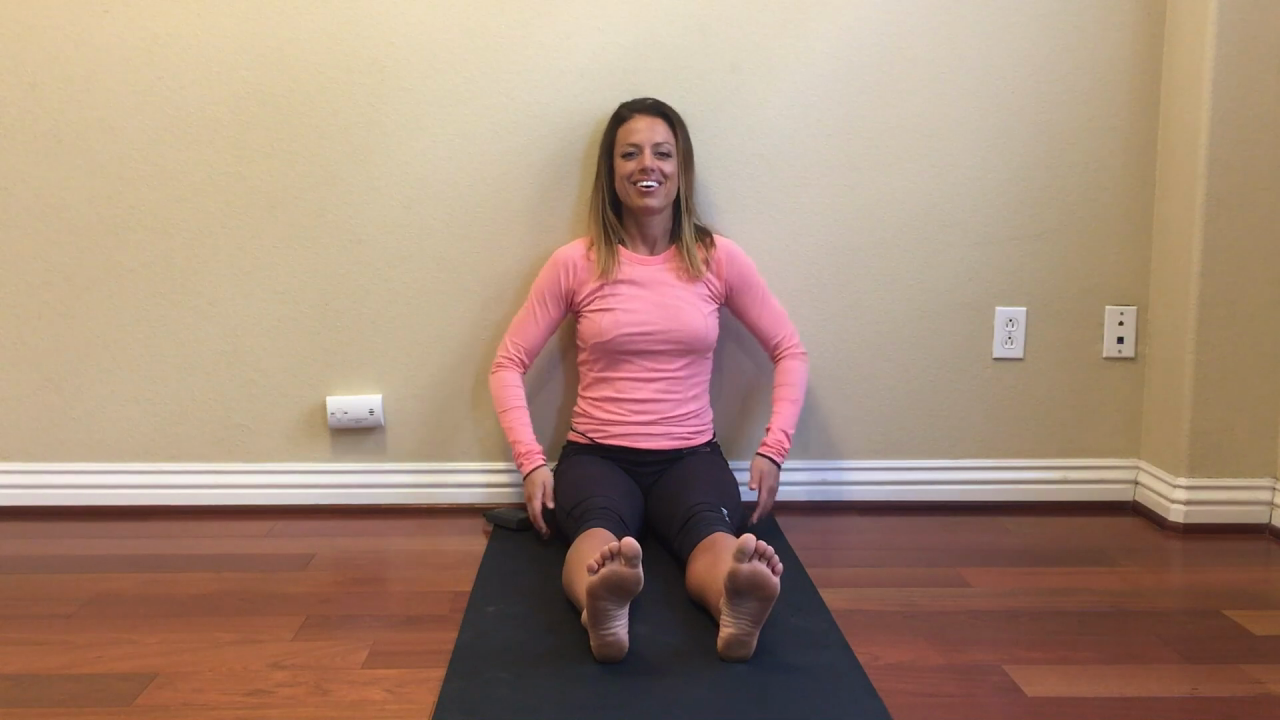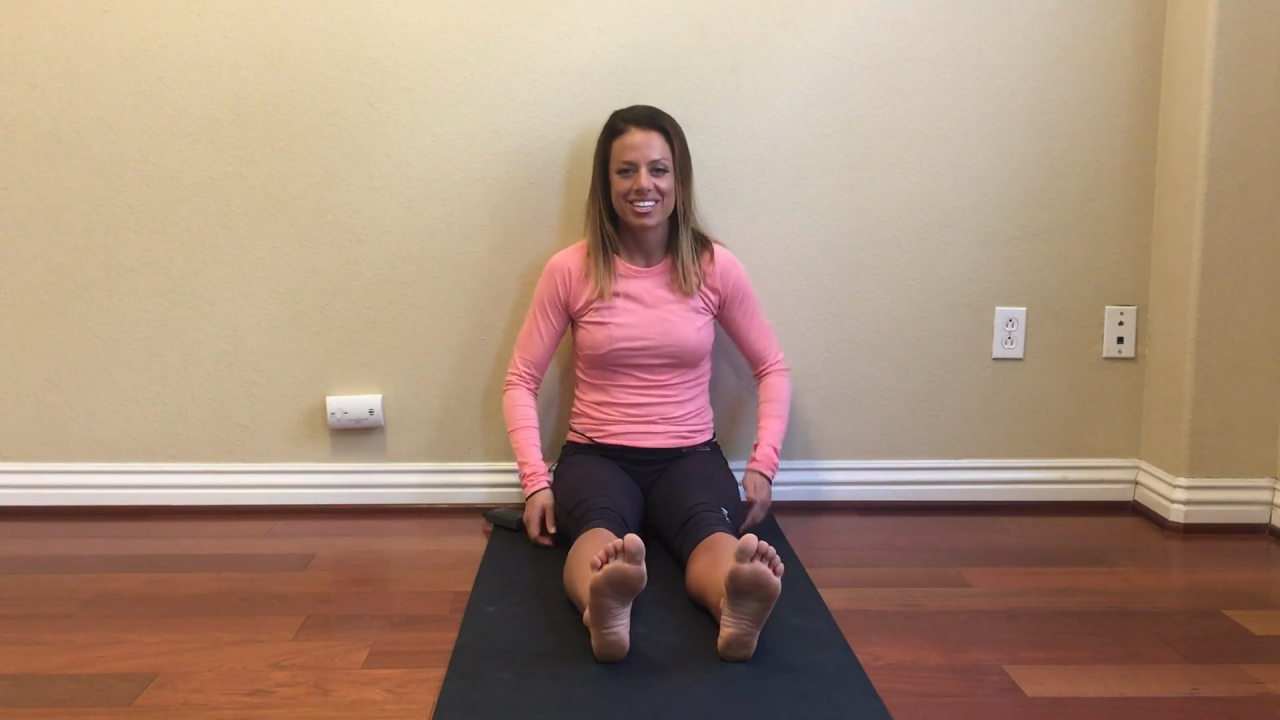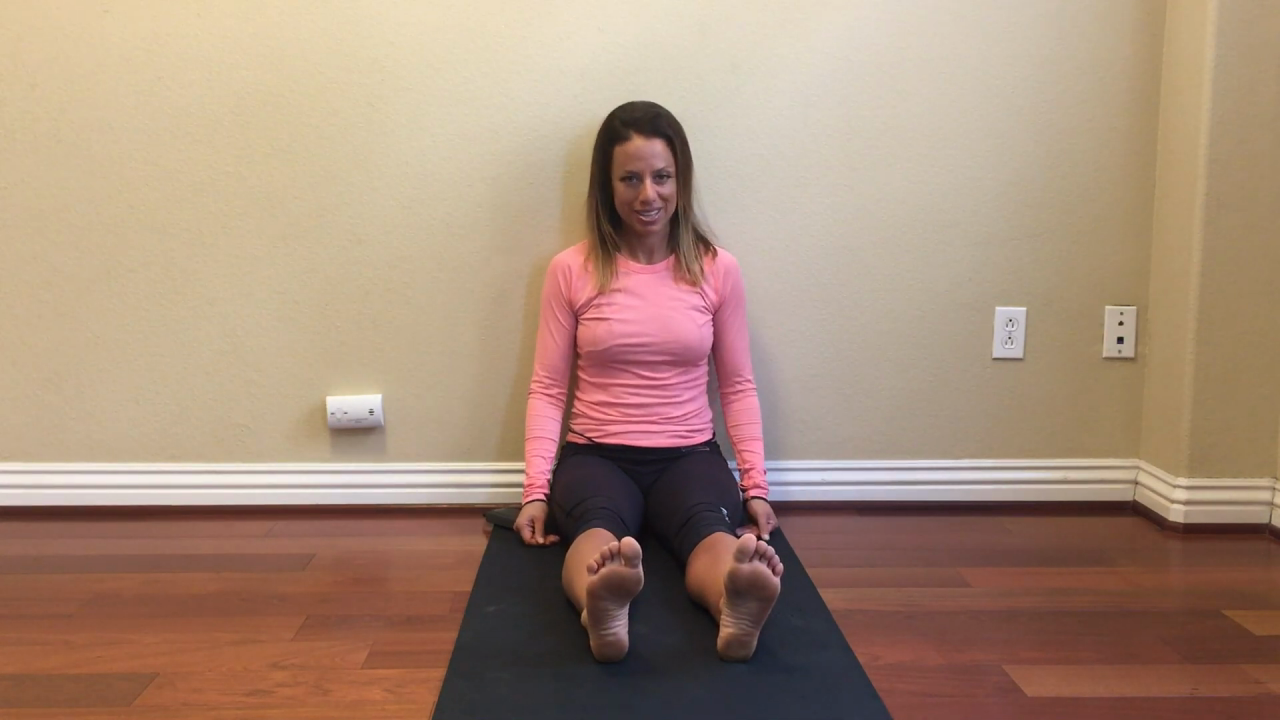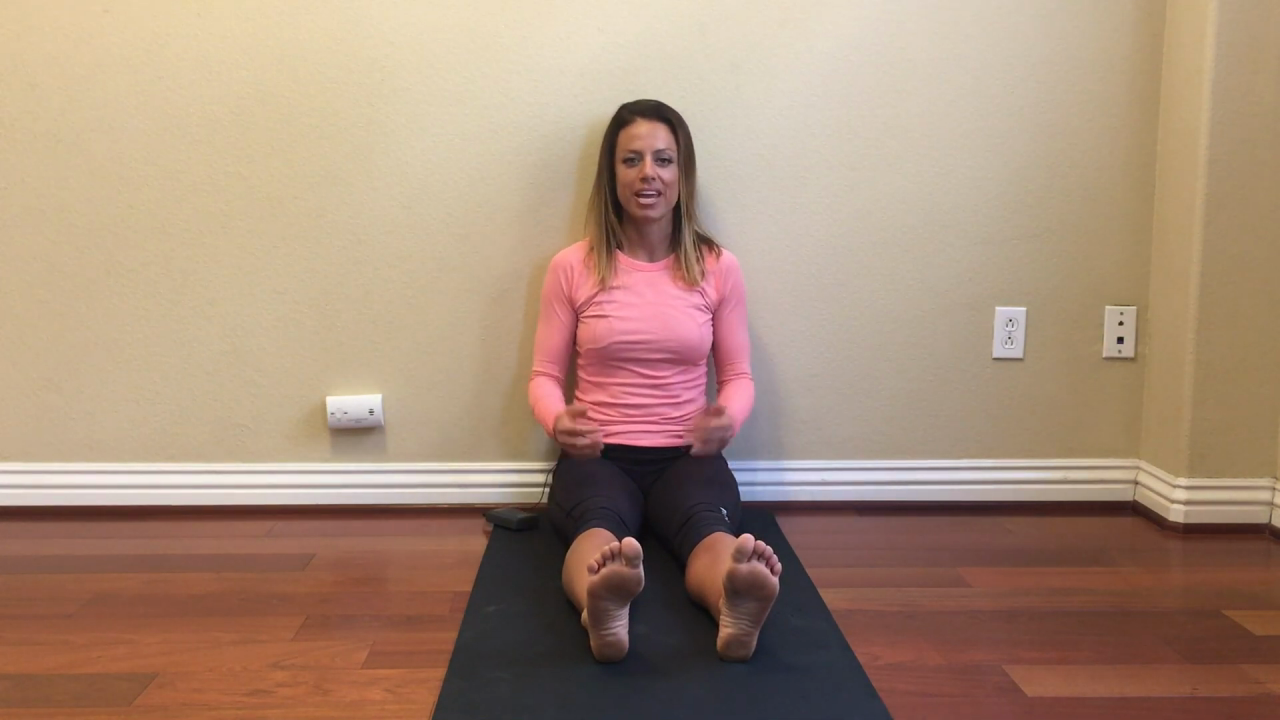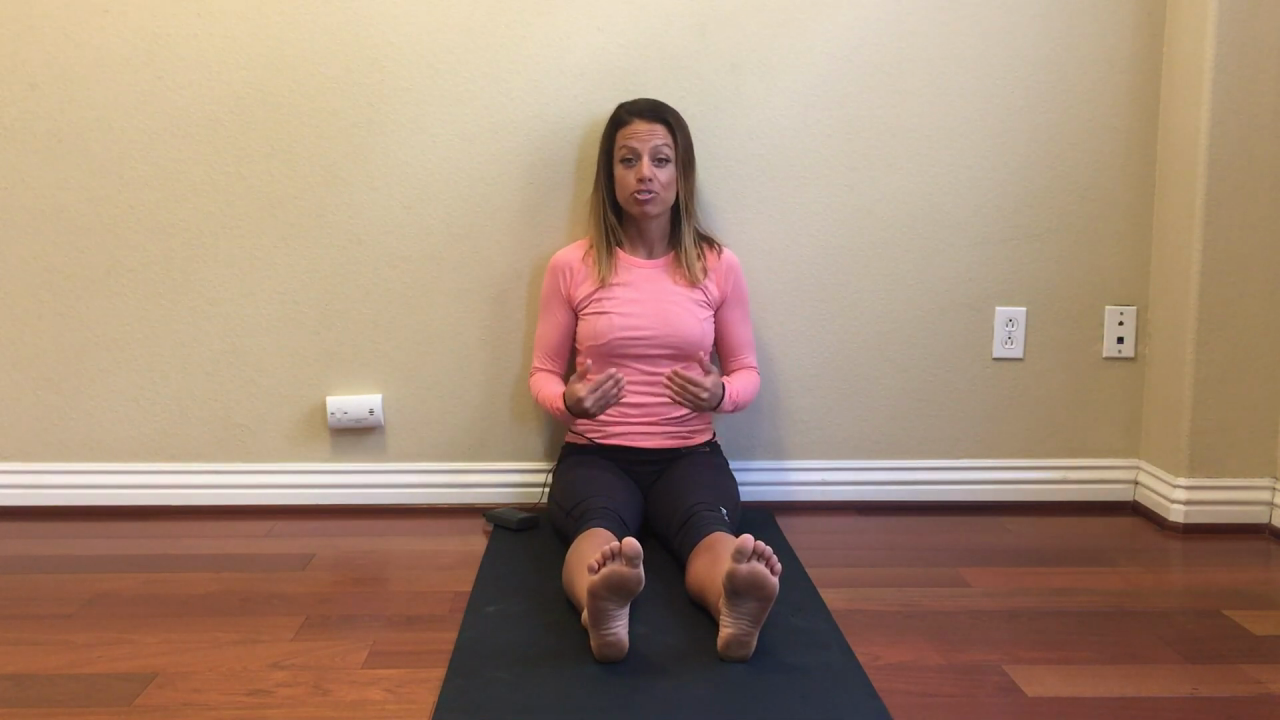
dt=1s
person 1, frame 1
left shoulder: (720, 259)
right shoulder: (574, 263)
left elbow: (790, 352)
right elbow: (507, 364)
left wrist: (773, 450)
right wrist: (531, 461)
left hip: (691, 454)
right hip: (597, 454)
left knee: (713, 532)
right knee: (597, 532)
left ankle: (737, 609)
right ankle: (602, 608)
person 1, frame 2
left shoulder: (716, 267)
right shoulder: (569, 270)
left elbow: (773, 368)
right elbow: (519, 381)
left wrist: (763, 464)
right wrist: (536, 479)
left hip: (690, 454)
right hip: (597, 454)
left knee: (712, 531)
right knee: (598, 533)
left ankle: (738, 610)
right ankle: (604, 610)
person 1, frame 3
left shoulder: (717, 268)
right shoulder: (571, 269)
left elbow: (738, 385)
right elbow: (547, 388)
left wrist: (755, 484)
right wrist: (536, 488)
left hip: (689, 454)
right hip: (596, 453)
left knee: (711, 528)
right knee: (598, 529)
left ankle: (736, 611)
right ankle: (602, 610)
person 1, frame 4
left shoulder: (718, 267)
right shoulder: (572, 267)
left elbow: (736, 376)
right elbow: (545, 375)
left wrist: (727, 417)
right wrist: (557, 419)
left hip: (686, 456)
right hip: (598, 457)
left knee: (709, 529)
right knee: (598, 529)
left ankle: (736, 611)
right ankle: (601, 608)
person 1, frame 5
left shoulder: (719, 265)
right shoulder: (571, 265)
left elbow: (747, 371)
right elbow: (542, 372)
left wrist: (720, 395)
right wrist: (568, 401)
left hip: (689, 453)
right hip: (597, 454)
left knee: (709, 529)
right knee: (598, 528)
left ankle: (737, 609)
right ankle: (602, 608)
